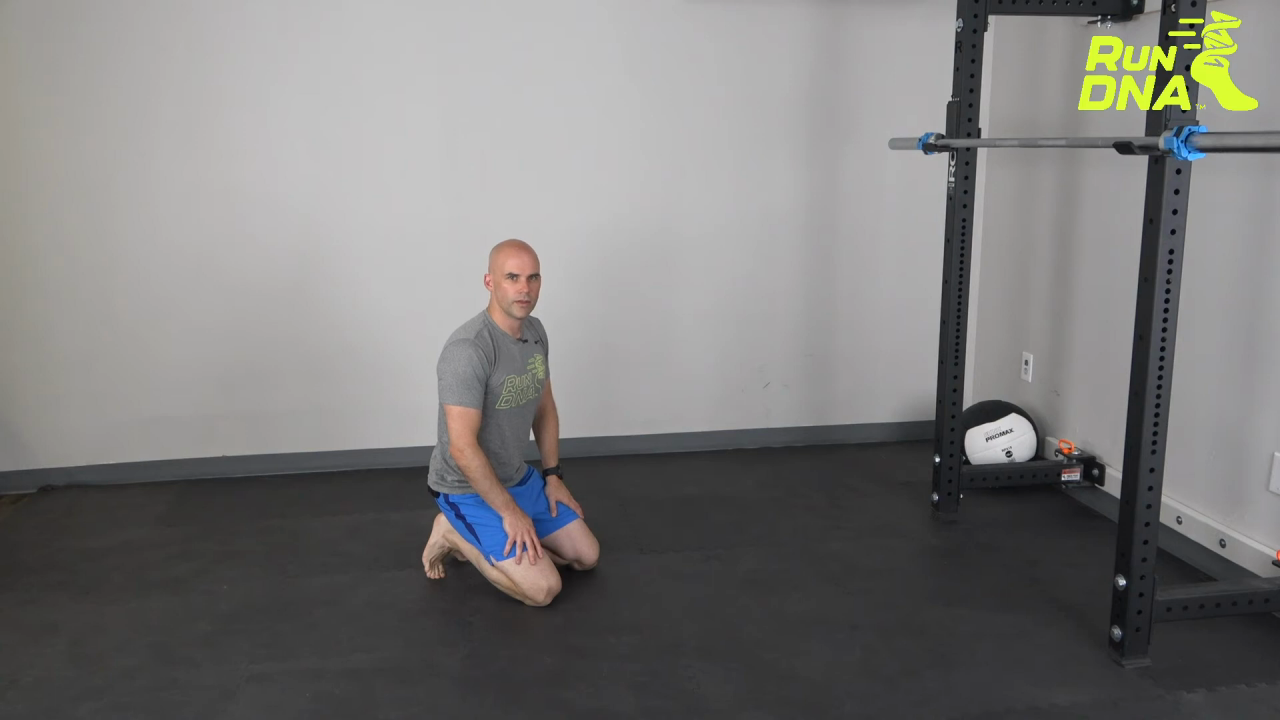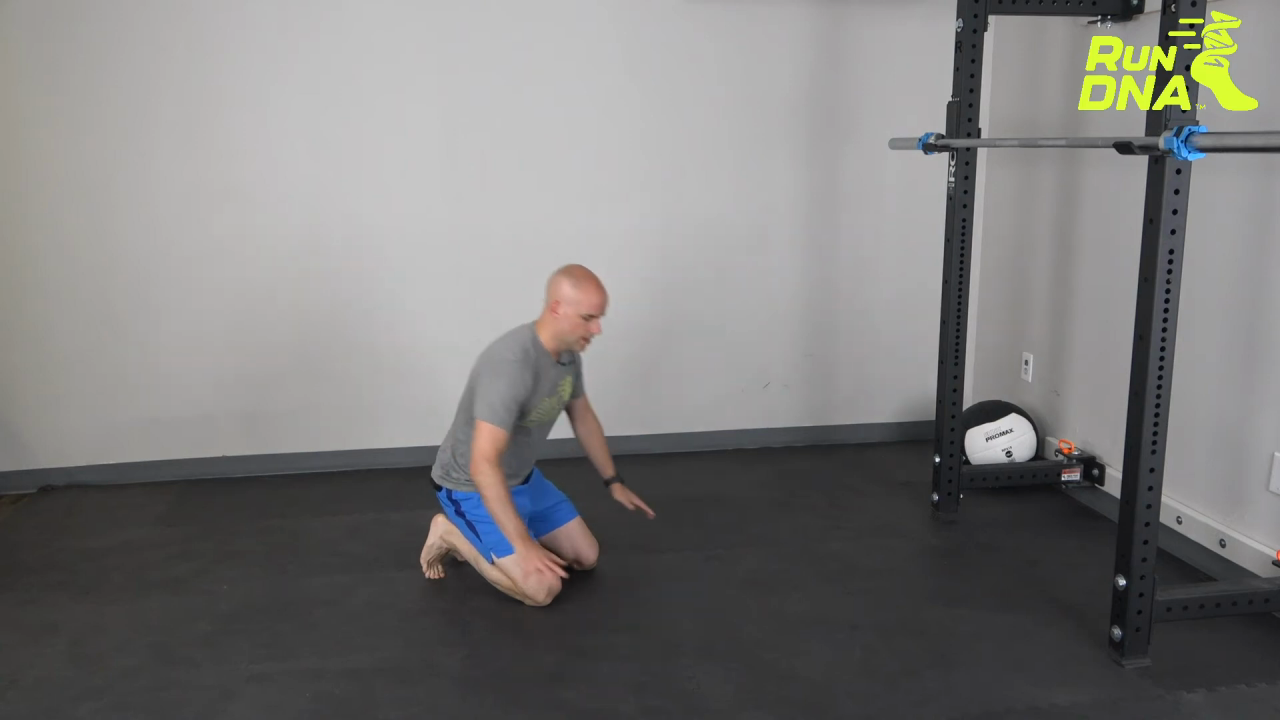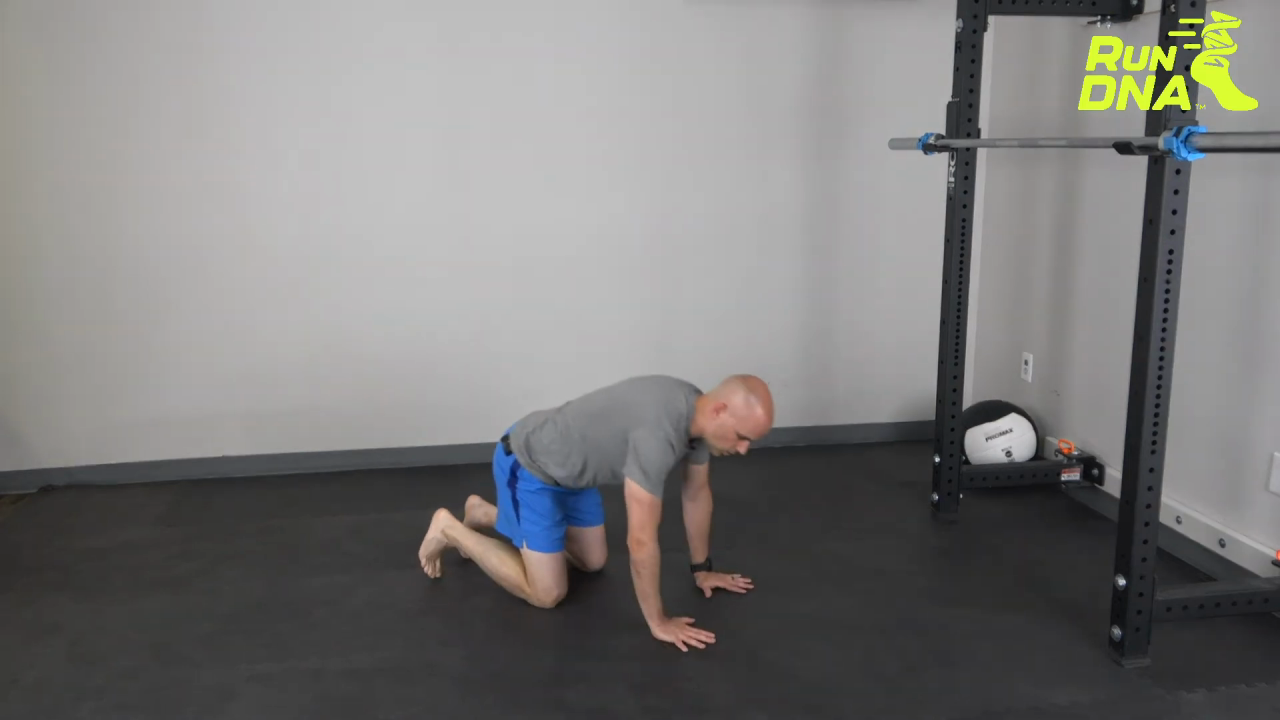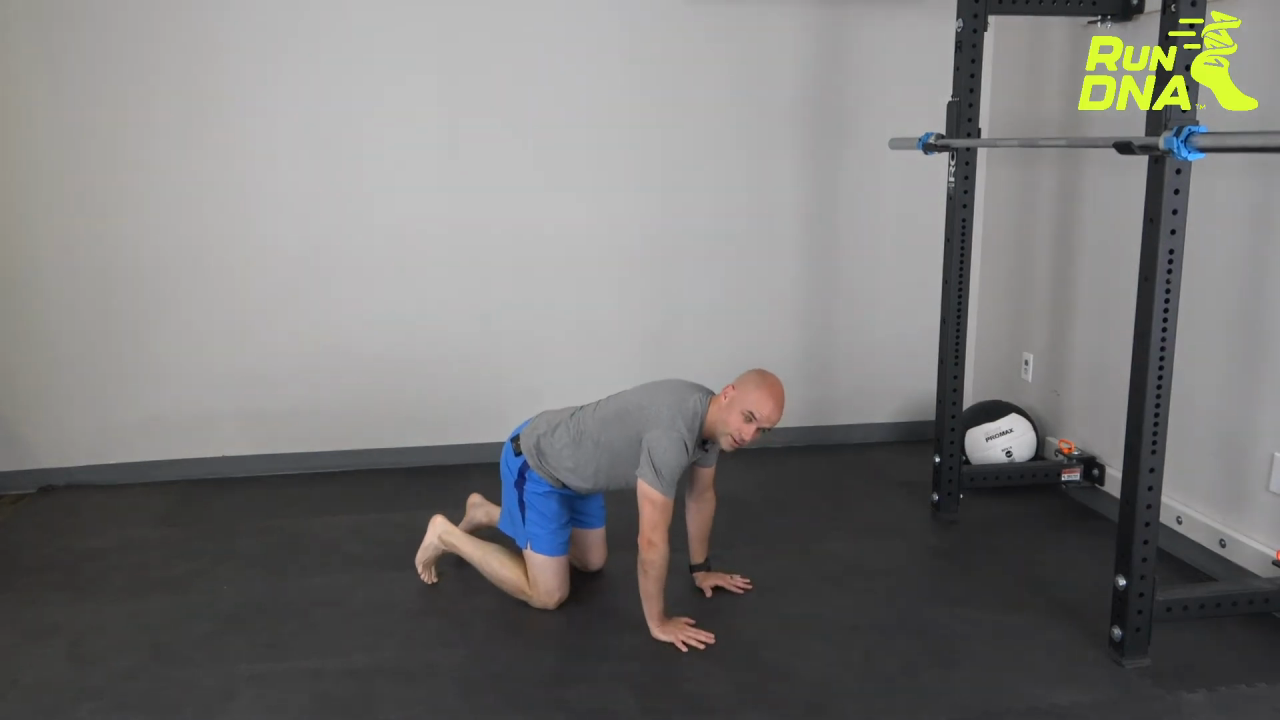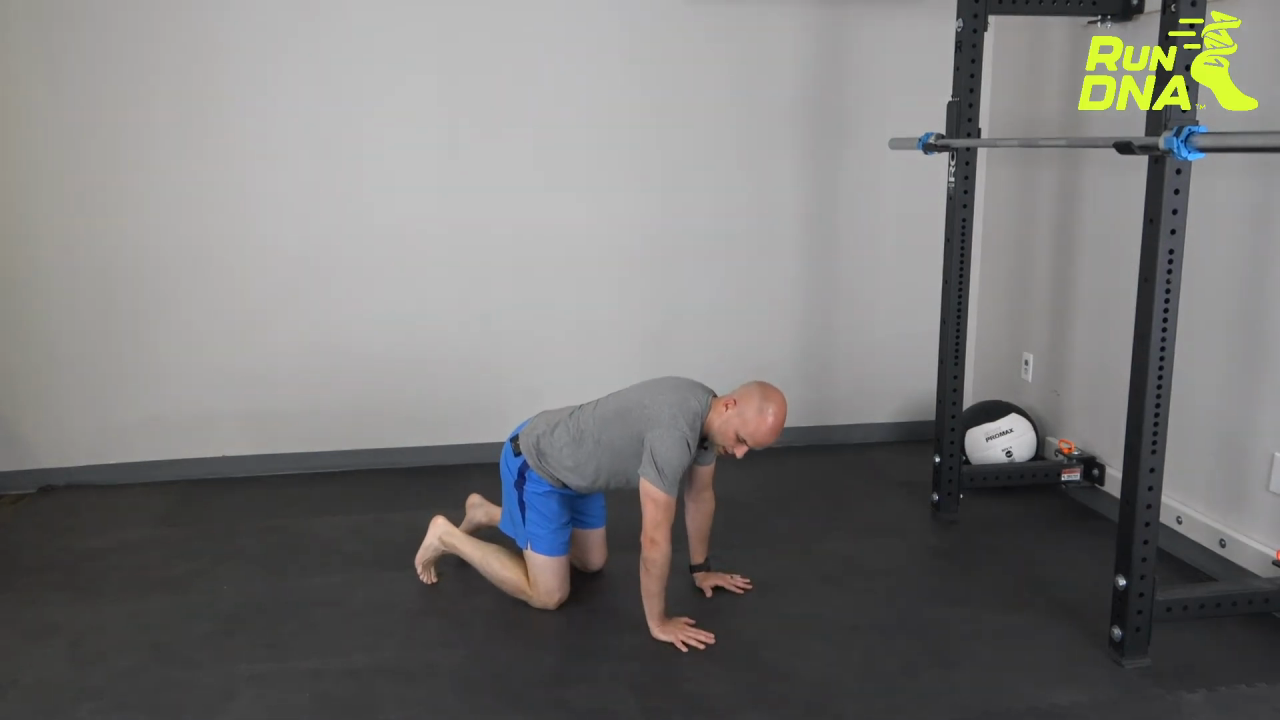
dt=1s
person 1, frame 1
left shoulder: (535, 332)
right shoulder: (468, 350)
left elbow: (544, 408)
right elbow: (463, 448)
left wrist: (553, 476)
right wrist: (509, 512)
left hip: (519, 477)
right hip: (469, 489)
left knee: (586, 556)
right knee: (542, 588)
left ankle: (485, 537)
right ankle: (455, 533)
person 1, frame 2
left shoulder: (568, 353)
right shoulder: (511, 366)
left elbow: (583, 418)
right elbow: (483, 464)
left wrist: (613, 482)
right wrist: (522, 545)
left hip: (524, 479)
right hip: (473, 487)
left knee: (586, 557)
right knee: (543, 589)
left ankle: (499, 529)
right ankle: (453, 533)
person 1, frame 3
left shoulder: (698, 413)
right shoulder: (659, 432)
left elbow: (696, 495)
right elbow: (641, 541)
left wrist: (702, 568)
right wrist: (658, 621)
left hip: (568, 465)
right hip: (529, 466)
left knee: (594, 563)
right knee: (547, 593)
left ankle: (487, 513)
right ankle: (451, 530)
person 1, frame 4
left shoulder: (711, 418)
right shoulder: (673, 433)
left elbow: (701, 496)
right elbow: (652, 541)
left wrist: (700, 569)
right wrist: (658, 622)
left hip: (571, 464)
right hip: (535, 463)
left knee: (593, 563)
right knee: (548, 595)
left ankle: (487, 512)
right ankle: (446, 536)
person 1, frame 5
left shoulder: (709, 415)
right shoulder: (675, 432)
left elbow: (700, 494)
right elbow: (655, 539)
left wrist: (701, 569)
right wrist: (658, 622)
left hip: (572, 463)
right hip: (535, 463)
left knee: (592, 563)
right knee: (548, 595)
left ankle: (487, 512)
right ankle: (447, 537)
